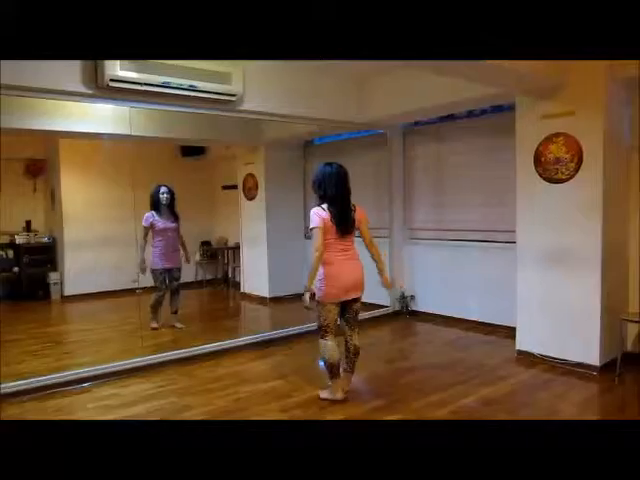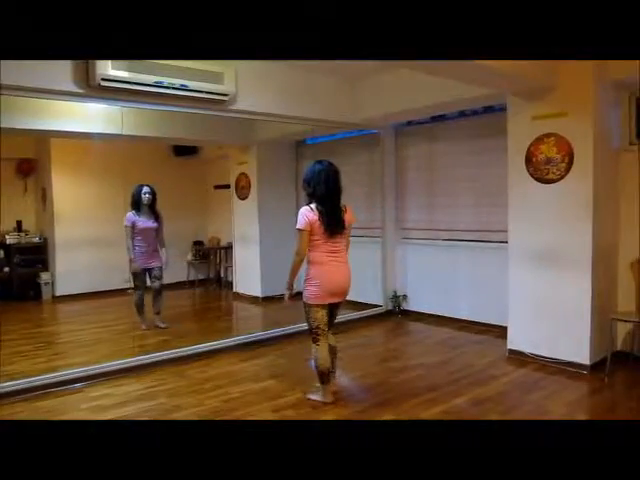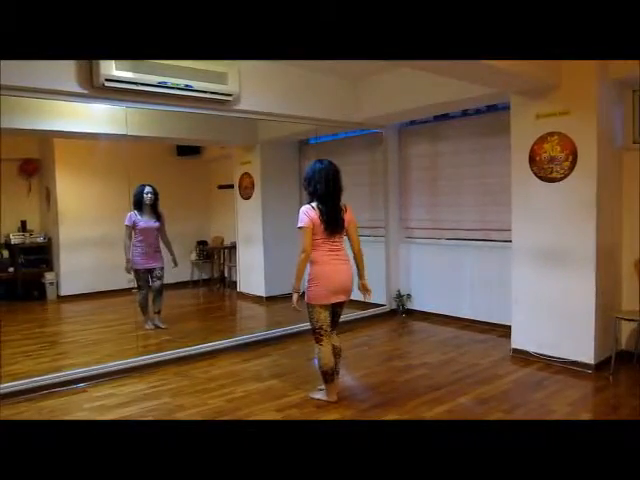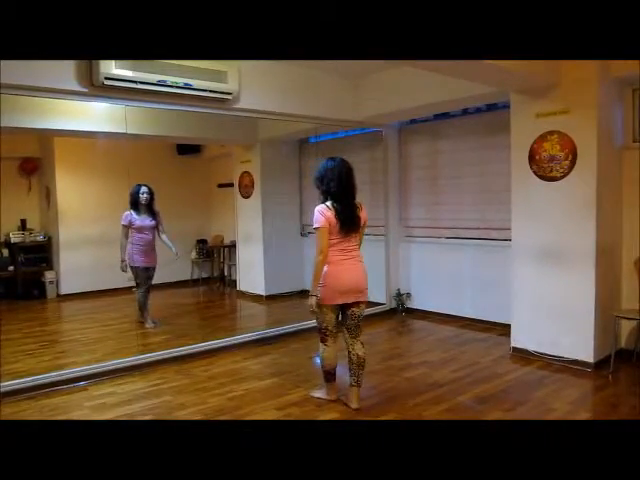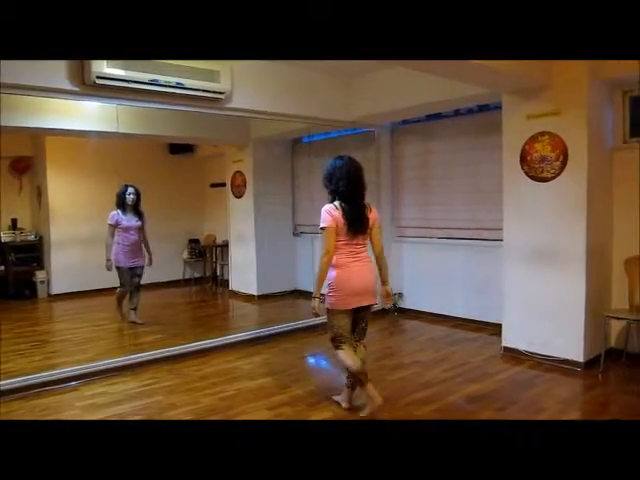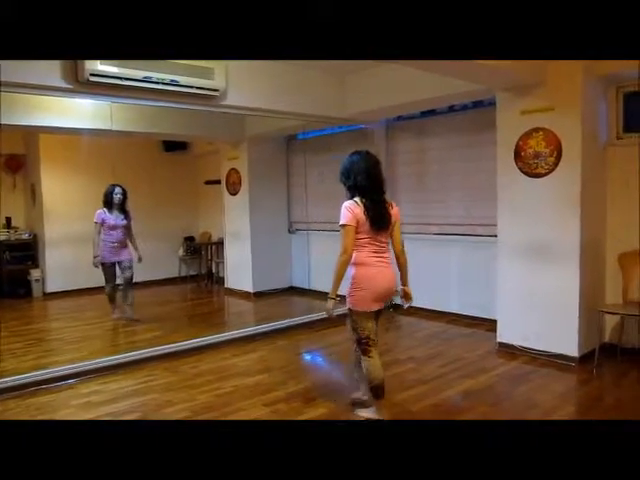
dt=0.5s
person 1, frame 1
left shoulder: (319, 213)
right shoulder: (355, 211)
left elbow: (318, 251)
right elbow: (370, 244)
left wrist: (309, 286)
right wrist: (382, 272)
left hip: (332, 278)
right hip: (355, 275)
left knee: (326, 334)
right knee: (352, 331)
left ankle: (335, 388)
right ankle: (346, 382)
person 1, frame 2
left shoulder: (307, 213)
right shoulder: (345, 212)
left elbow: (300, 254)
right elbow: (344, 247)
left wrist: (289, 284)
left hip: (319, 279)
right hip: (342, 276)
left knee: (318, 338)
right knee: (327, 332)
left ankle: (326, 392)
right ankle: (330, 383)
person 1, frame 3
left shoulder: (308, 211)
right shoulder: (345, 211)
left elbow: (305, 252)
right elbow: (356, 248)
left wrist: (296, 288)
right wrist: (362, 278)
left hip: (321, 279)
right hip: (344, 276)
left knee: (321, 338)
right knee: (331, 332)
left ankle: (330, 391)
right ankle: (333, 383)
person 1, frame 4
left shoulder: (323, 211)
right shoulder: (359, 210)
left elbow: (322, 253)
left wrist: (313, 291)
left hip: (333, 279)
right hip: (357, 277)
left knee: (328, 338)
right knee: (355, 338)
left ankle: (330, 390)
right ankle: (354, 395)
person 1, frame 5
left shoulder: (330, 211)
right shoulder: (369, 211)
left elbow: (328, 254)
right elbow: (379, 251)
left wrist: (316, 293)
right wrist: (386, 283)
left hip: (342, 281)
right hip: (366, 279)
left knee: (340, 343)
right knee: (357, 340)
left ankle: (370, 393)
right ankle: (347, 395)
person 1, frame 6
left shoulder: (351, 207)
right shoulder: (390, 207)
left elbow: (346, 253)
right elbow: (399, 250)
left wrist: (332, 294)
right wrist: (405, 283)
left hip: (365, 280)
right hip: (388, 278)
left knee: (367, 345)
right knee: (363, 335)
left ankle: (378, 408)
right ankle: (365, 389)
person 2, frame 1
left shoulder: (174, 215)
right shoulder: (150, 216)
right elbow: (144, 239)
left wrist: (186, 252)
right wrist: (142, 259)
left hip: (174, 257)
right hip: (159, 258)
left knee: (175, 288)
right knee: (161, 290)
left ankle: (174, 319)
right ankle: (153, 318)
person 2, frame 2
left shoulder: (157, 216)
right shoulder: (131, 216)
left elbow: (160, 238)
right elbow: (129, 240)
left wrist: (164, 256)
right wrist: (132, 260)
left hip: (154, 257)
right hip: (138, 258)
left knee: (157, 287)
right knee: (140, 290)
left ankle: (157, 318)
right ankle: (143, 320)
person 2, frame 3
left shoulder: (158, 216)
right shoulder: (132, 216)
left elbow: (163, 237)
right elbow: (127, 239)
left wrist: (172, 254)
right wrist: (128, 260)
left hip: (156, 256)
right hip: (139, 257)
left knee: (158, 287)
right knee: (143, 290)
left ankle: (156, 318)
right ankle: (147, 319)
person 2, frame 4
left shoulder: (155, 214)
right shoulder: (129, 215)
left elbow: (162, 234)
right elbow: (124, 238)
left wrist: (172, 248)
right wrist: (123, 259)
left hip: (151, 255)
right hip: (136, 255)
left knee: (147, 286)
right knee: (142, 287)
left ankle: (142, 315)
right ankle: (145, 317)
person 2, frame 5
left shoulder: (140, 215)
right shoulder: (115, 215)
left elbow: (143, 237)
right elbow: (110, 238)
left wrist: (149, 254)
right wrist: (108, 258)
left hip: (138, 255)
right hip: (122, 255)
left knee: (136, 285)
right knee: (125, 286)
left ankle: (133, 314)
right ankle: (119, 307)
person 2, frame 6
left shoulder: (126, 214)
right shoulder: (101, 214)
left elbow: (130, 233)
right elbow: (96, 235)
left wrist: (137, 250)
right wrist: (95, 255)
left hip: (123, 250)
right hip: (107, 251)
left knee: (128, 276)
right knee: (110, 282)
left ankle: (128, 308)
right ankle: (114, 309)
